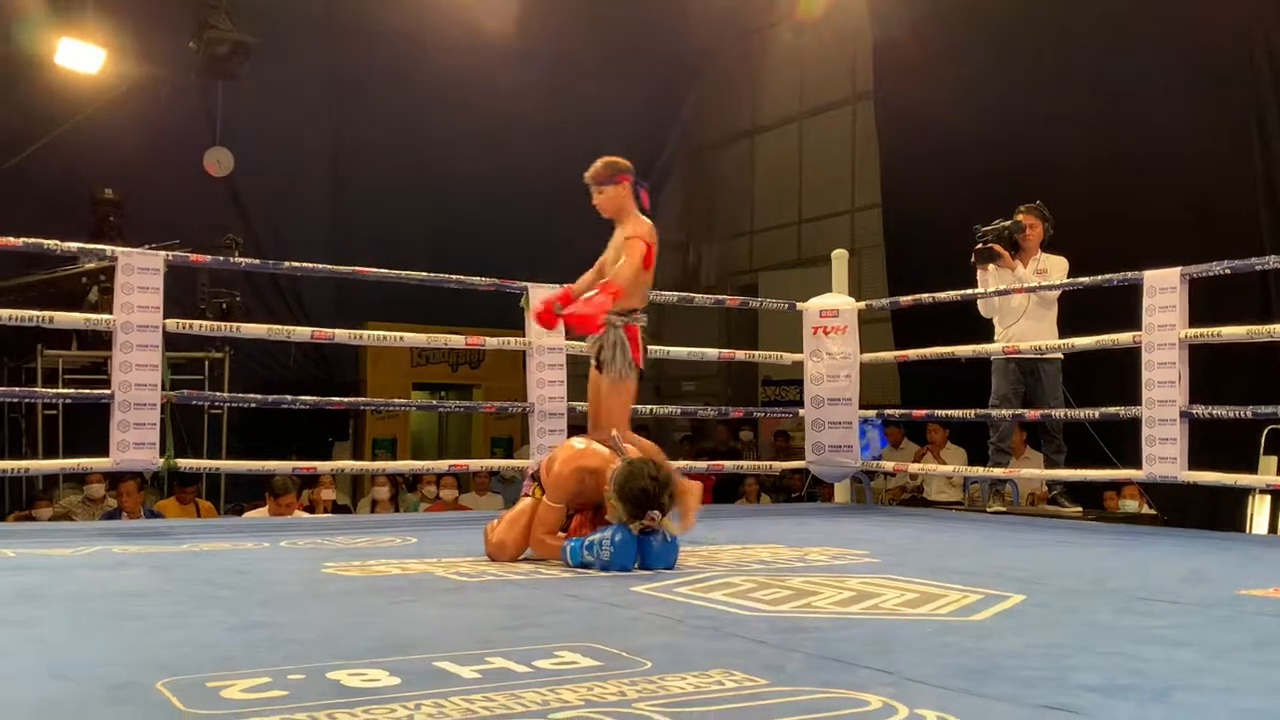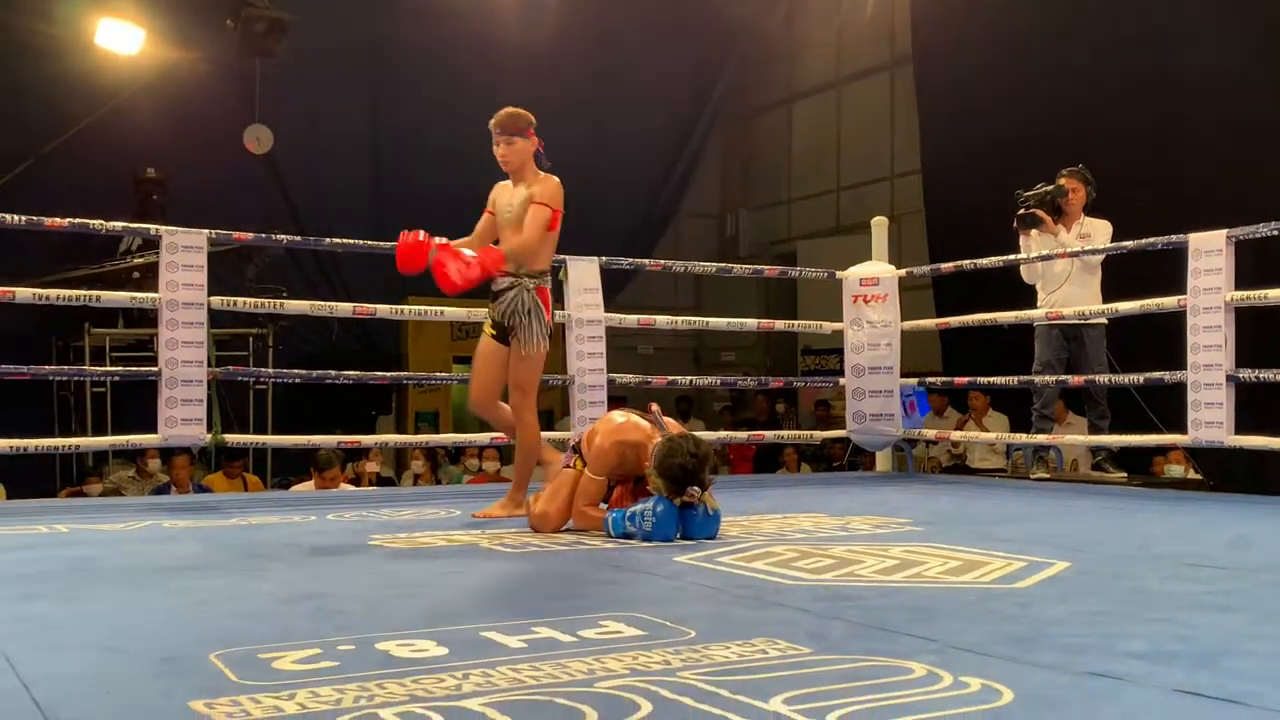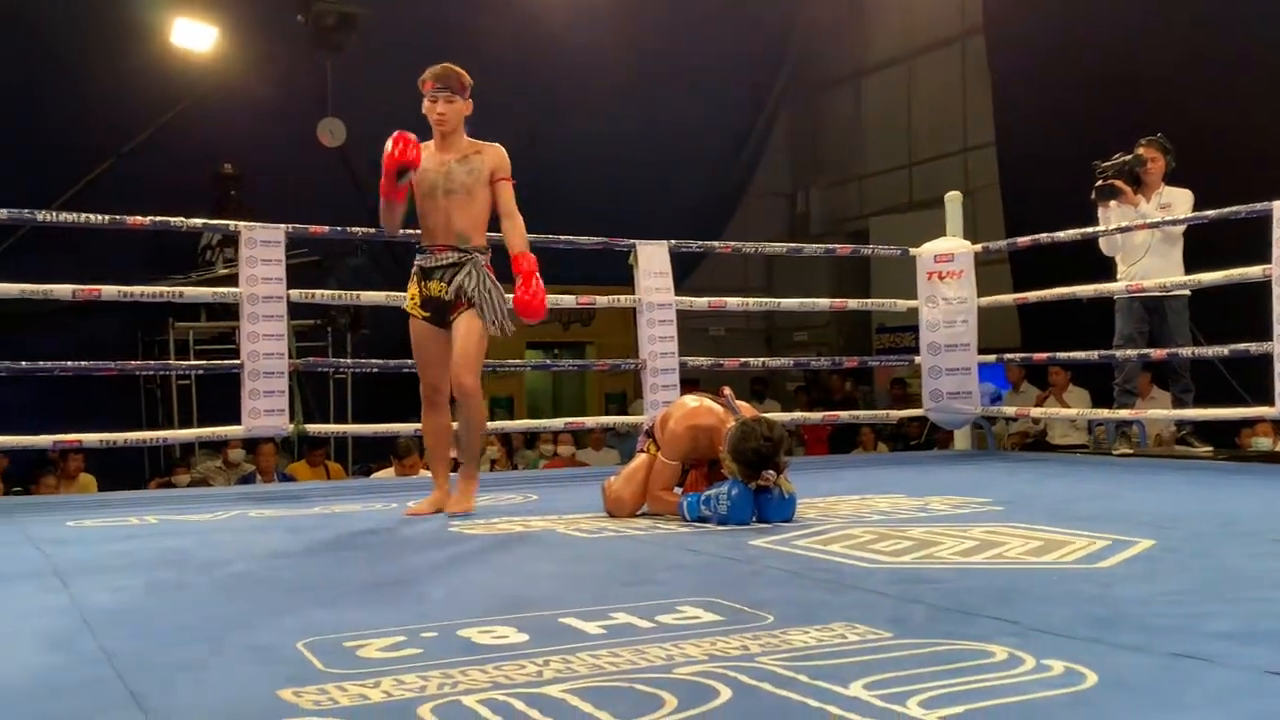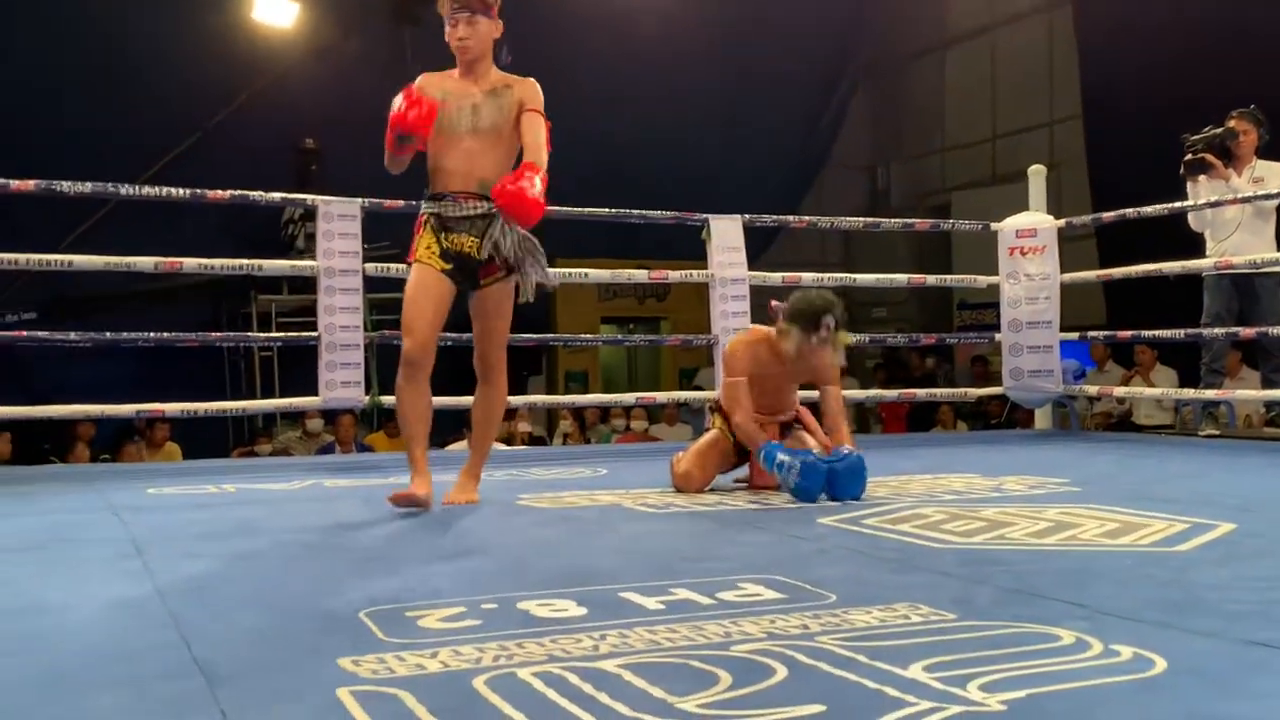
dt=0.7s
person 1, frame 1
left shoulder: (639, 228)
right shoulder: (621, 231)
left elbow: (627, 269)
right elbow: (596, 273)
left wrist: (601, 300)
right wrist: (562, 300)
left hip: (623, 334)
right hip: (607, 335)
right knee: (597, 437)
person 1, frame 2
left shoulder: (547, 185)
right shoulder: (498, 192)
left elbow: (526, 241)
right elbow: (477, 245)
left wrist: (479, 263)
right wrist: (436, 248)
left hip: (529, 297)
right hip: (499, 299)
left knee: (520, 403)
right knee: (481, 401)
left ankle: (517, 497)
right ankle: (544, 456)
person 1, frame 3
left shoulder: (491, 155)
right shoulder: (414, 157)
left elbow: (510, 217)
right elbow: (390, 226)
left wrist: (527, 272)
right wrist: (395, 178)
left hip: (471, 274)
right hip: (425, 275)
left knee: (466, 385)
right knee: (431, 391)
left ankle: (468, 476)
right ankle: (441, 488)
person 1, frame 4
left shoulder: (523, 90)
right shoulder: (428, 87)
left elbow: (537, 151)
right elbow: (398, 161)
left wrist: (530, 183)
right wrist: (399, 136)
left hip: (493, 229)
right hip: (437, 227)
left knee: (490, 363)
right knee: (414, 352)
left ankle: (472, 474)
right ankle: (419, 475)
person 2, frame 1
left shoulder: (1057, 263)
right shoulder: (998, 266)
left elbow: (1049, 294)
right elbow: (988, 311)
left wrist: (1014, 268)
right wrist: (983, 271)
left hip: (1045, 356)
right hip: (1007, 355)
left knee: (1052, 424)
right knee: (1001, 424)
left ankle: (1056, 490)
right ankle: (996, 491)
person 2, frame 2
left shoulder: (1100, 227)
right shoulder: (1040, 231)
left elbow: (1092, 258)
right elbow: (1030, 276)
left wrist: (1057, 233)
right wrist: (1025, 236)
left hip: (1089, 321)
right hip: (1050, 321)
left knee: (1096, 390)
right knee: (1045, 390)
left ankle: (1100, 456)
right ankle: (1040, 457)
person 2, frame 3
left shoulder: (1181, 196)
right shoulder: (1120, 202)
left elbow: (1173, 229)
right elbow: (1110, 249)
left wrist: (1136, 204)
right wrist: (1104, 208)
left hip: (1171, 293)
right hip: (1131, 293)
left knee: (1180, 362)
right knee: (1126, 364)
left ankle: (1184, 430)
right ankle: (1123, 432)
person 2, frame 4
right shoulder: (1209, 176)
right elbow: (1198, 224)
left wrist: (1227, 178)
right wrist: (1194, 183)
right hip: (1219, 270)
right knee: (1214, 343)
right ankle: (1209, 413)
person 3, frame 1
left shoulder: (647, 473)
right shoulder: (571, 471)
right elbow: (540, 539)
left hip: (592, 504)
right hip: (548, 488)
right knee: (502, 548)
right ankle: (500, 524)
person 3, frame 2
left shoulder: (683, 445)
right shoulder: (611, 445)
right elbow: (580, 512)
left wrist: (700, 500)
right wrist: (626, 523)
left hip: (634, 473)
right hip: (587, 458)
right knee: (544, 520)
right ankle: (542, 497)
person 3, frame 3
left shoulder: (757, 429)
right shoulder: (684, 429)
right elbow: (655, 496)
left wrist: (775, 485)
right wrist: (700, 506)
left hip: (709, 458)
right hip: (662, 443)
right knee: (619, 504)
right ankle: (613, 484)
person 3, frame 4
left shoulder: (825, 359)
right shoulder: (743, 347)
left elbow: (837, 420)
right elbow: (741, 421)
left wrist: (846, 458)
right wrist: (777, 459)
left hip: (785, 423)
right hip: (739, 430)
left knee: (816, 480)
right knee: (687, 479)
left ankle: (767, 478)
